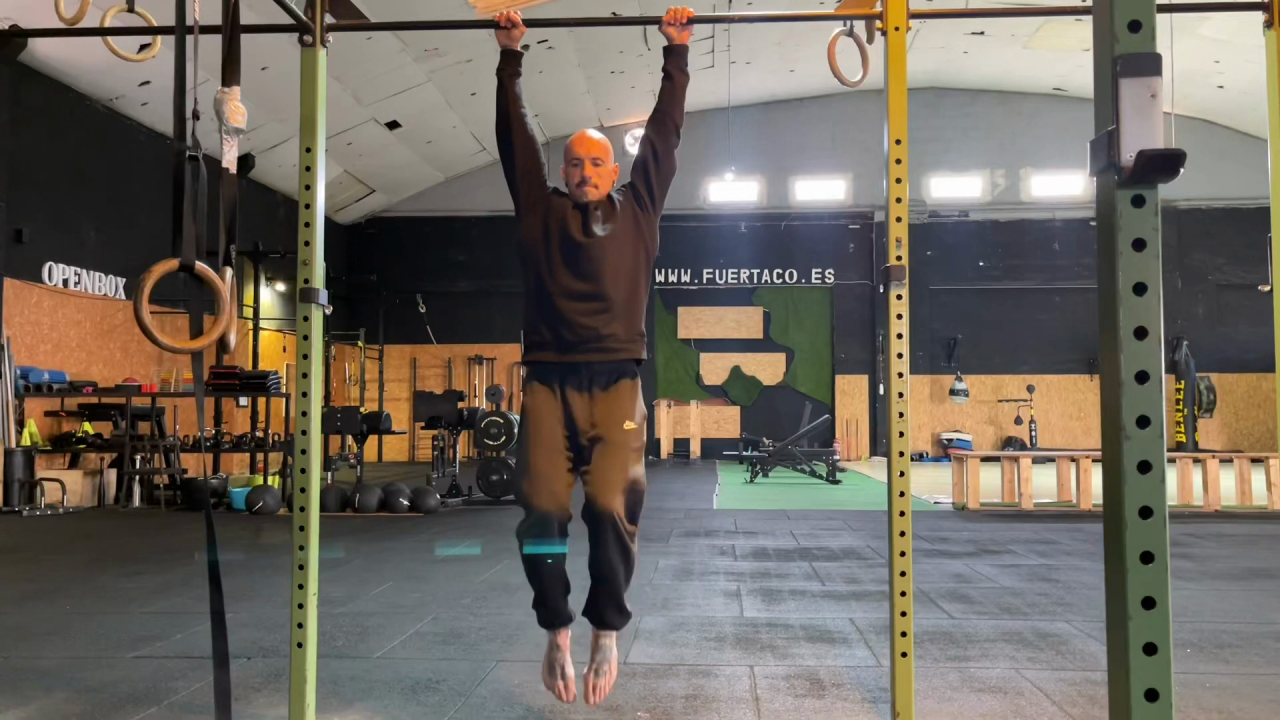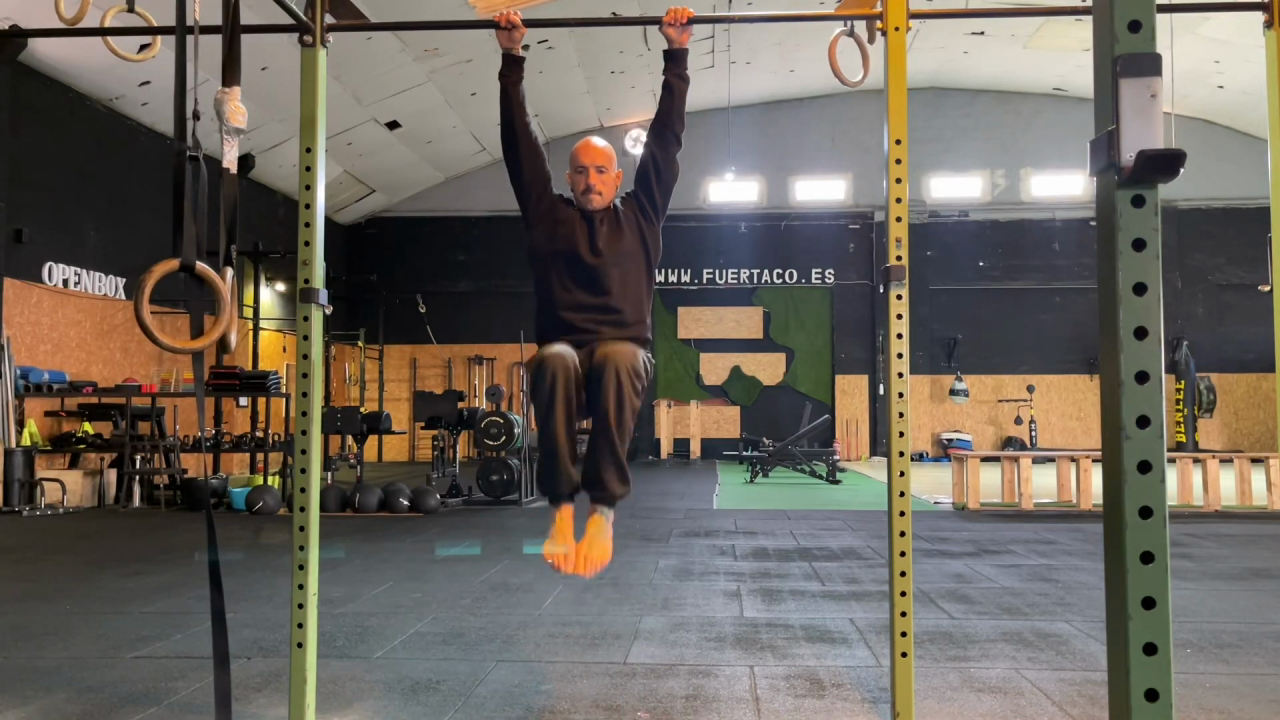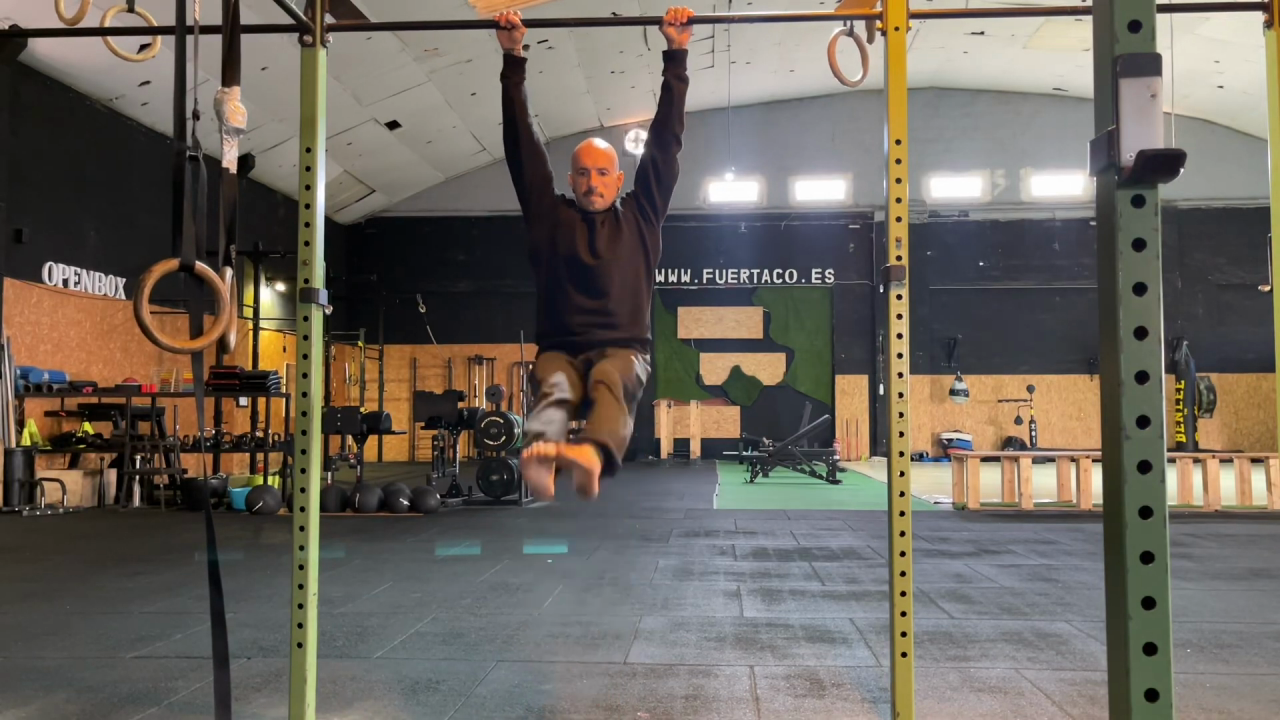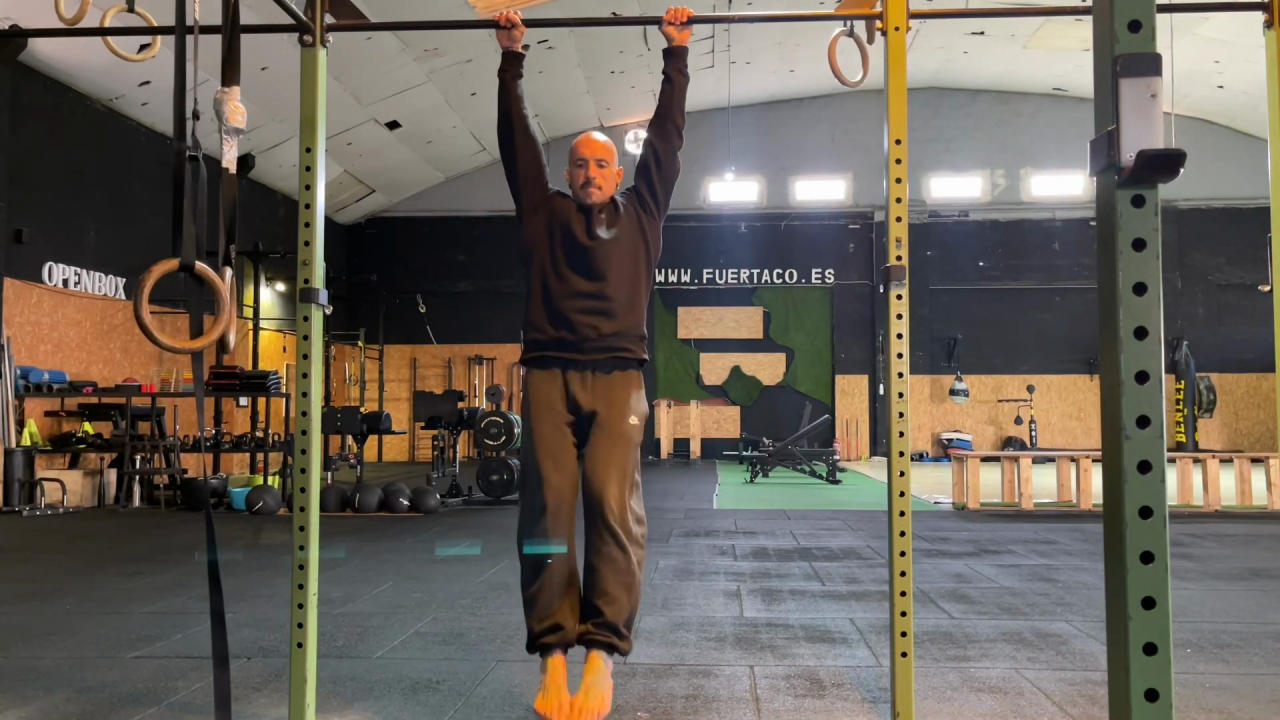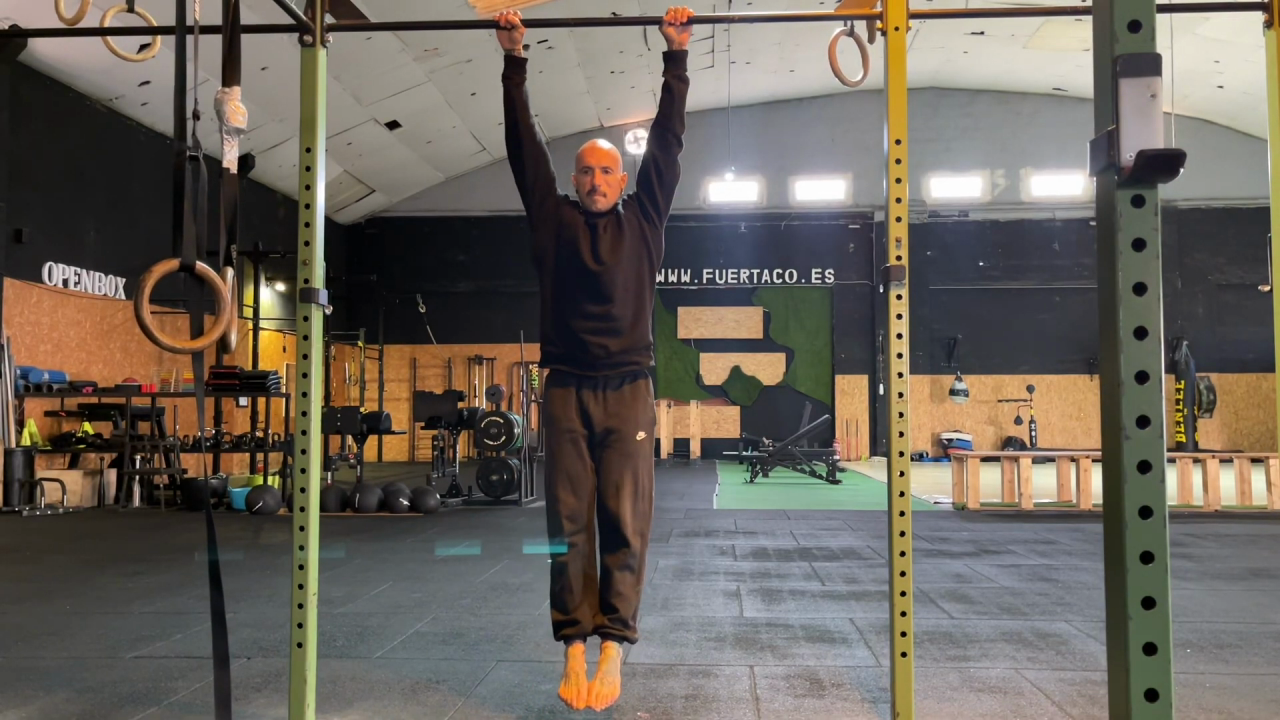
dt=1s
person 1, frame 1
left shoulder: (636, 208)
right shoulder: (543, 209)
left elbow: (663, 135)
right elbow: (515, 138)
left hip: (616, 384)
right hip: (549, 382)
left knee: (609, 504)
right knee: (542, 508)
left ankle: (606, 629)
right ankle: (556, 628)
person 1, frame 2
left shoulder: (640, 212)
right shoulder: (547, 212)
left elbow: (666, 138)
right elbow: (518, 141)
left wrist: (676, 55)
right wrist: (511, 59)
left hip: (623, 350)
right hip: (563, 350)
left knee: (614, 372)
right knee: (555, 367)
left ankle: (601, 509)
right ankle: (562, 506)
person 1, frame 3
left shoulder: (639, 217)
right shoulder: (552, 215)
left elbow: (664, 144)
right elbow: (522, 146)
left wrist: (675, 55)
right wrist: (514, 60)
left hip: (623, 352)
right hip: (561, 352)
left knee: (609, 383)
right knee: (552, 392)
left ankle: (591, 456)
right ankle: (544, 454)
person 1, frame 4
left shoulder: (640, 211)
right shoulder: (545, 212)
left elbow: (667, 138)
right elbow: (516, 141)
right wrist: (511, 60)
left hip: (617, 377)
right hip: (549, 375)
left knee: (614, 505)
right knee: (547, 512)
left ankle: (601, 656)
right ankle: (553, 659)
person 1, frame 5
left shoulder: (643, 218)
right shoulder: (553, 218)
left elbow: (667, 141)
right elbow: (524, 144)
right wrist: (514, 61)
left hip: (628, 389)
right hip: (567, 389)
left knee: (625, 523)
right knee: (569, 524)
left ankle: (612, 649)
right ankle: (574, 648)
